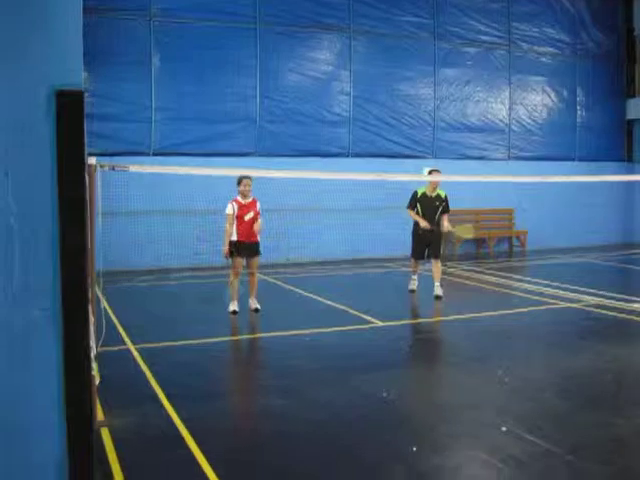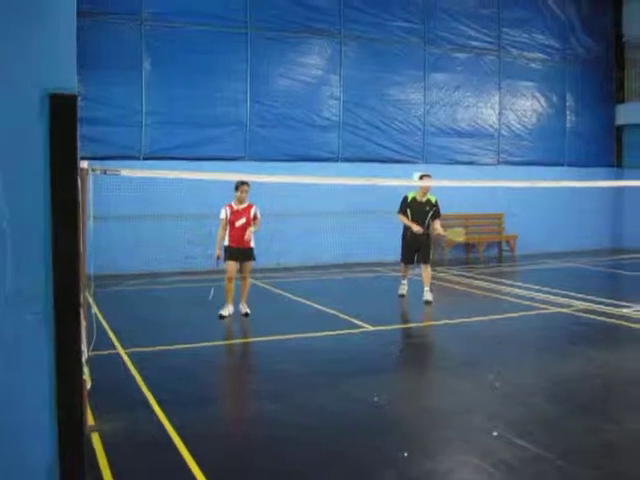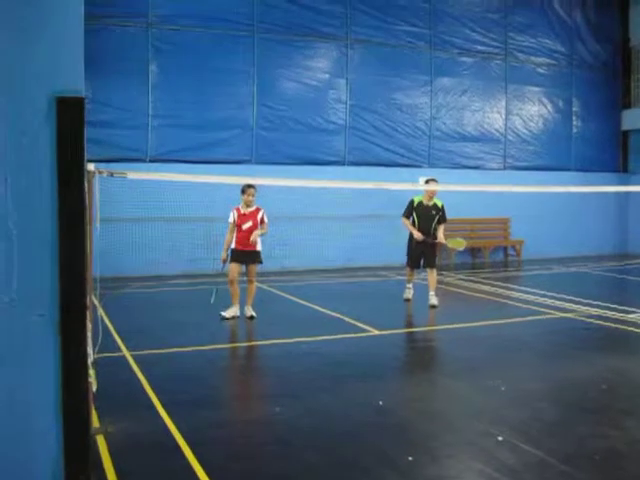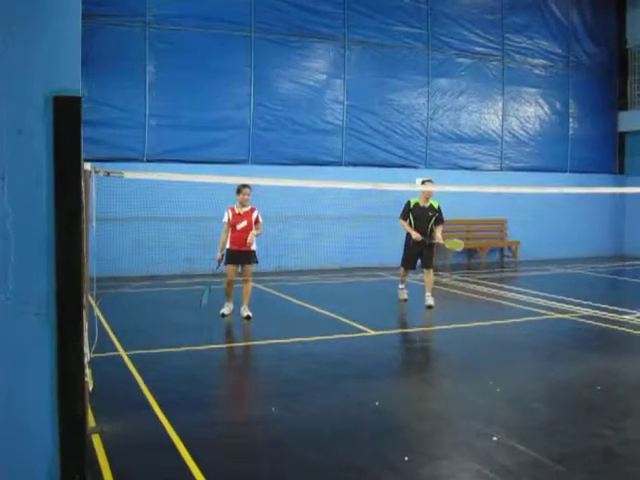
dt=0.3s
person 1, frame 1
left shoulder: (256, 203)
right shoulder: (233, 204)
right elbow: (229, 225)
left wrist: (259, 223)
right wrist: (226, 244)
left hip: (253, 242)
right hip: (238, 242)
left knee: (253, 272)
right knee: (236, 272)
left ankle: (252, 300)
right ankle: (234, 302)
person 1, frame 2
left shoulder: (252, 208)
right shoulder: (227, 209)
left elbow: (257, 225)
right elbow: (222, 229)
left wrist: (251, 230)
right wrist: (218, 248)
left hip: (247, 247)
right hip: (231, 247)
left knee: (245, 276)
right knee: (230, 276)
left ankle: (243, 304)
right ankle: (229, 306)
person 1, frame 3
left shoulder: (260, 212)
right shoulder: (235, 212)
left elbow: (265, 229)
right elbow: (230, 233)
left wrist: (258, 233)
right wrist: (224, 251)
left hip: (253, 250)
right hip: (237, 250)
left knee: (251, 279)
right knee: (232, 278)
left ankle: (249, 308)
right ankle: (235, 308)
person 1, frame 4
left shoulder: (254, 212)
right shoulder: (230, 212)
left elbow: (259, 229)
right elbow: (225, 232)
left wrist: (253, 234)
right wrist: (220, 251)
left hip: (248, 250)
right hip: (232, 250)
left knee: (247, 279)
right knee: (229, 280)
left ankle: (245, 307)
right ankle: (228, 303)
person 2, frame 1
left shoulder: (442, 196)
right shoulder: (418, 193)
left elbow: (444, 213)
right elbow: (410, 210)
left wrist: (445, 223)
right wrist: (420, 220)
left hip: (435, 232)
right hip: (419, 231)
left knee: (436, 258)
right knee: (416, 257)
left ankle: (437, 286)
right ankle: (414, 278)
person 2, frame 2
left shoulder: (433, 201)
right shoulder: (408, 198)
left elbow: (436, 218)
right elbow: (400, 215)
left wrist: (437, 227)
right wrist: (412, 225)
left hip: (425, 237)
right hip: (409, 236)
left knee: (425, 263)
right knee: (405, 262)
left ankle: (427, 291)
right ankle: (404, 283)
person 2, frame 3
left shoulder: (439, 205)
right shoulder: (414, 202)
left elbow: (441, 223)
right elbow: (405, 218)
left wrist: (440, 234)
right wrist: (414, 231)
left hip: (431, 241)
right hip: (415, 240)
left knee: (431, 268)
right knee: (411, 266)
left ankle: (432, 295)
right ankle: (409, 287)
person 2, frame 4
left shoulder: (436, 206)
right shoulder: (411, 203)
left elbow: (439, 224)
right elbow: (402, 220)
left wrist: (438, 234)
right wrist: (412, 232)
left hip: (428, 242)
right hip: (412, 241)
left knee: (428, 268)
right knee: (405, 267)
left ankle: (428, 296)
right ankle: (402, 287)
